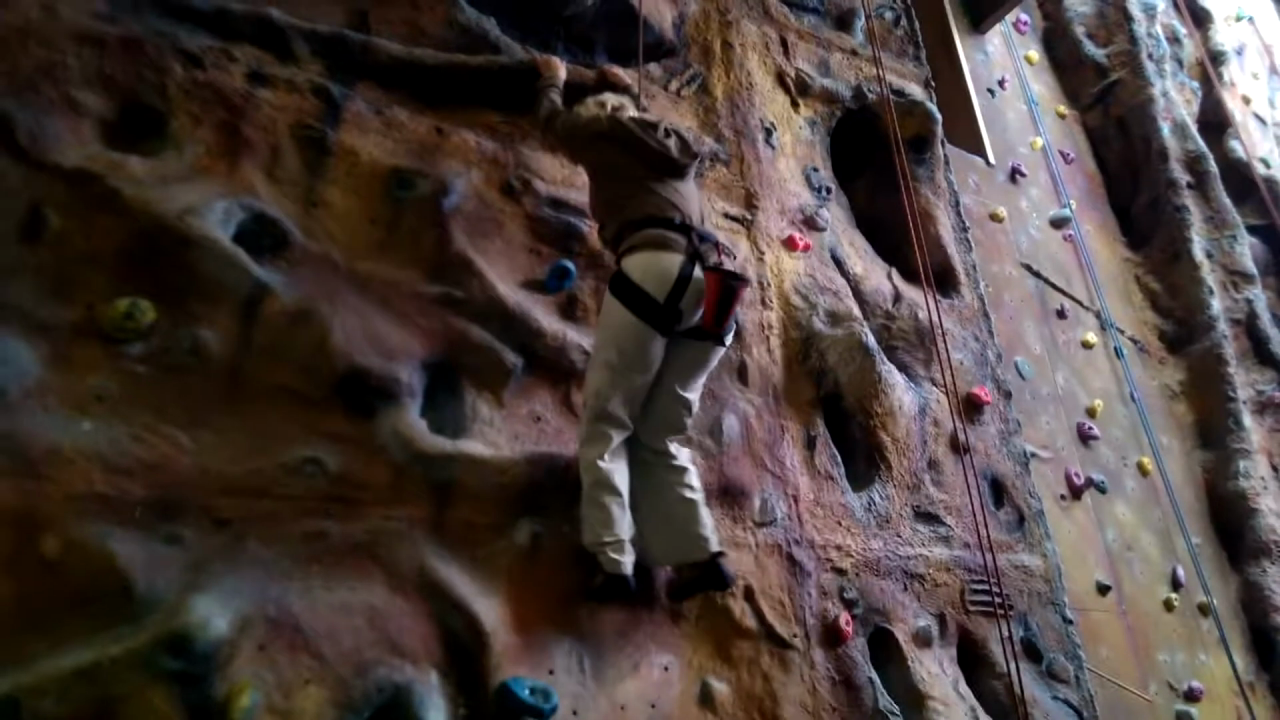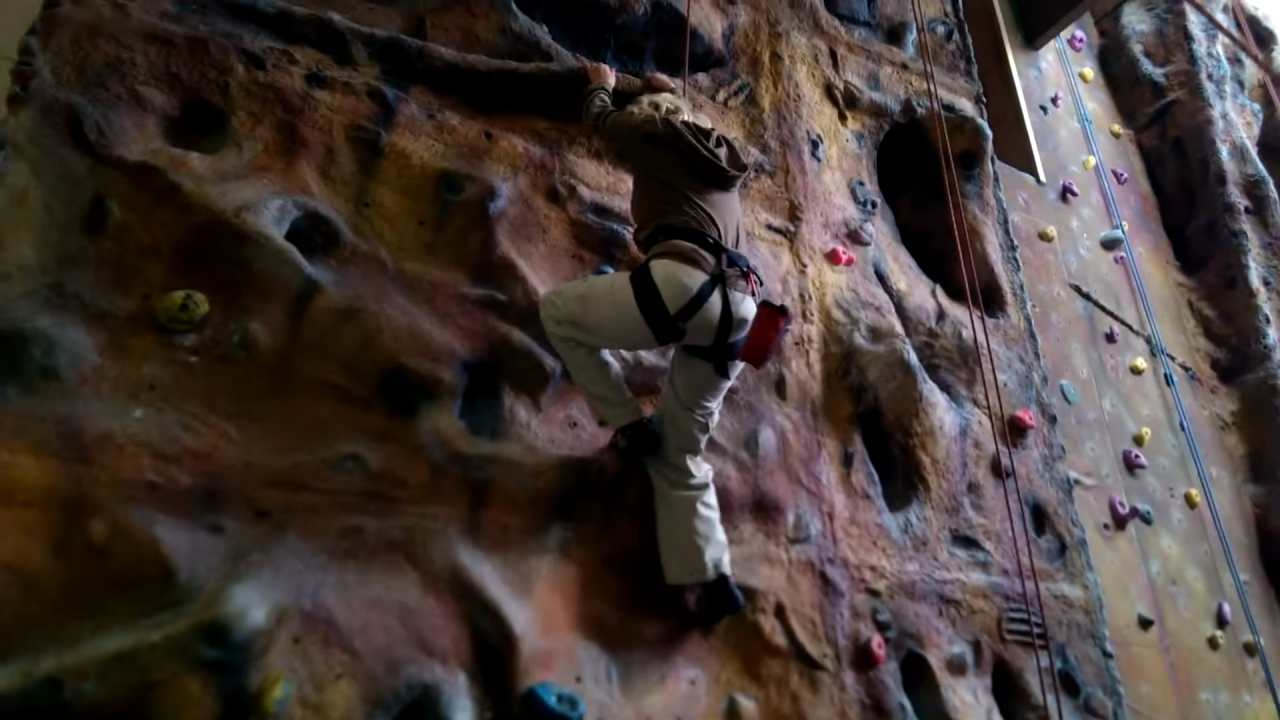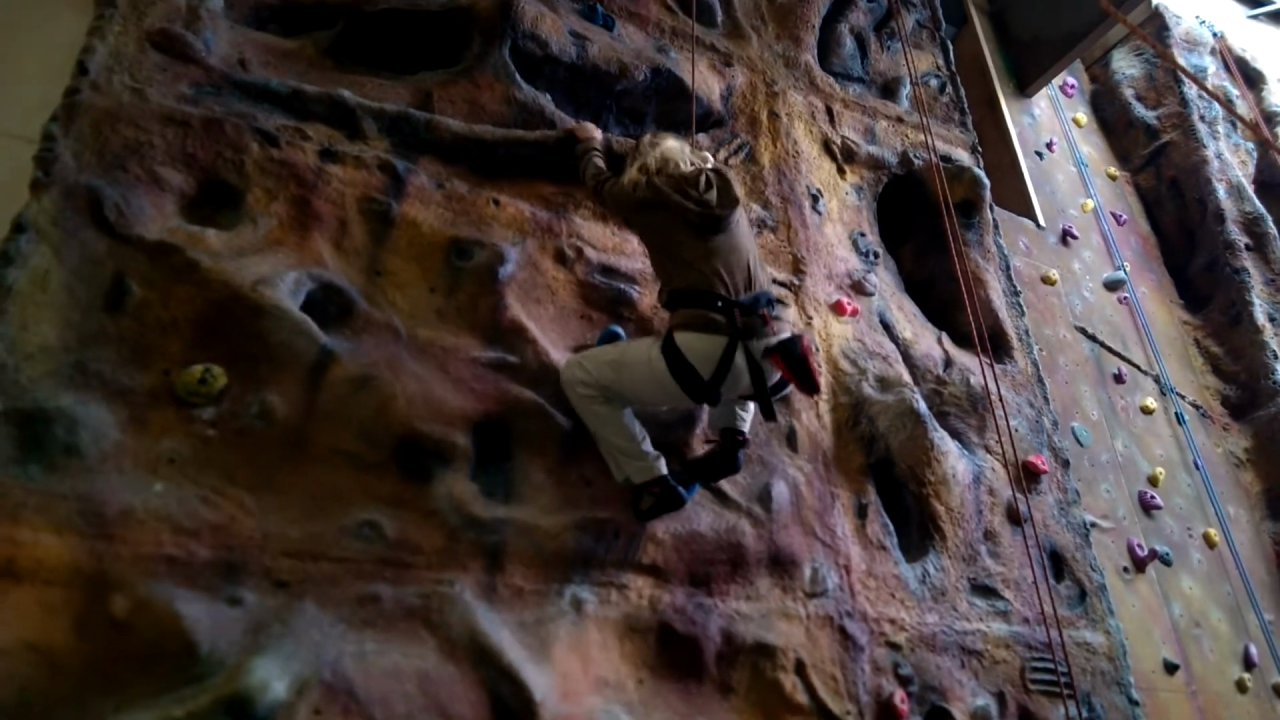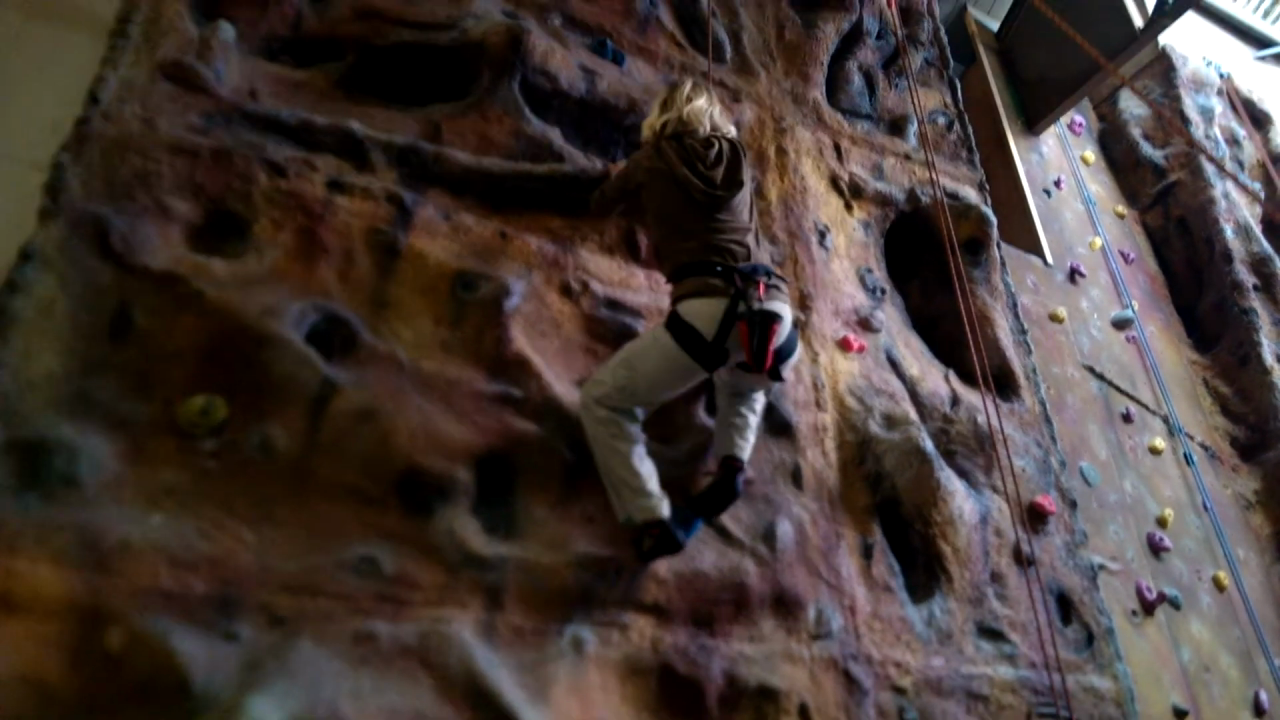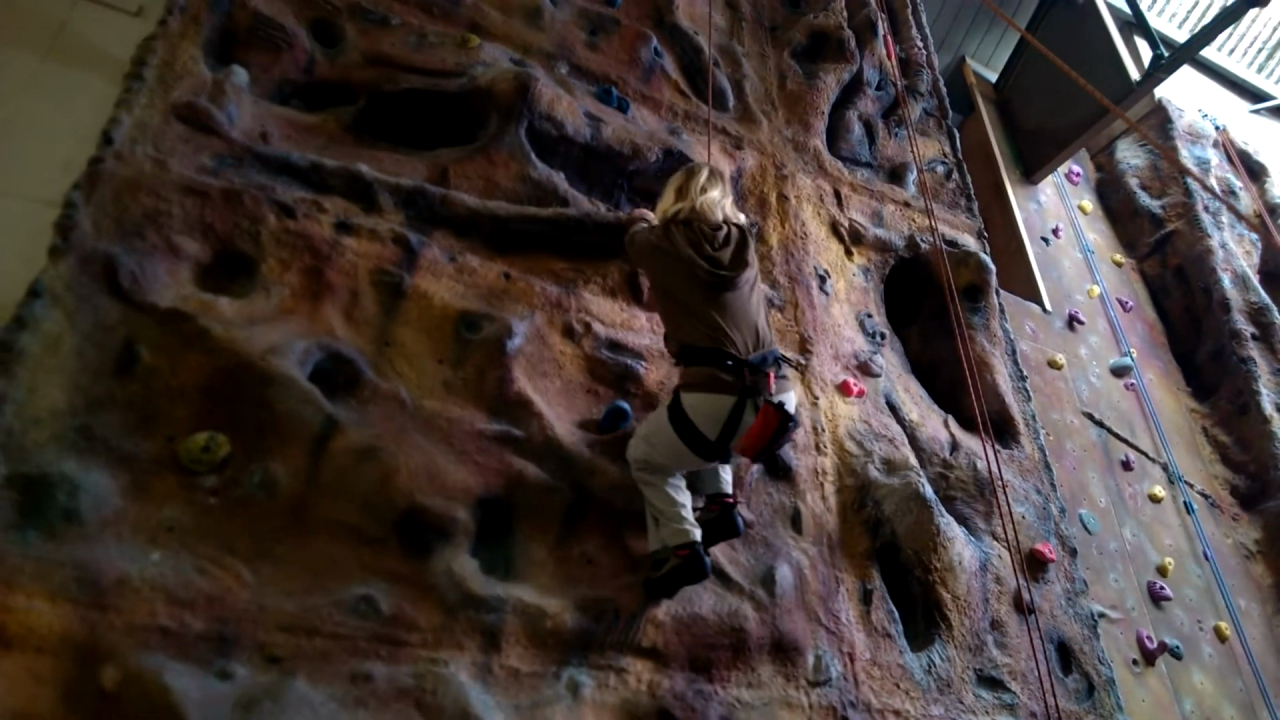
dt=1s
person 1, frame 1
left shoulder: (603, 133)
right shoulder: (674, 145)
left elbow: (552, 119)
left wrist: (552, 79)
right wrist: (627, 90)
left hip: (656, 271)
right hip: (713, 281)
left knee: (605, 425)
right knee: (661, 436)
left ankle: (613, 565)
right ankle: (702, 557)
person 1, frame 2
left shoulder: (653, 133)
right shoulder: (723, 157)
left elbow: (599, 117)
left wrist: (601, 83)
right wrist: (674, 96)
left hip: (679, 284)
right hip: (734, 309)
left knee: (558, 310)
right knee: (679, 454)
left ankle: (629, 423)
right ankle: (712, 578)
person 1, frame 3
left shoulder: (643, 195)
right shoulder: (723, 189)
left elbow: (598, 181)
left wrist: (590, 143)
left hip: (705, 353)
right hip: (771, 357)
left knee: (580, 375)
left ankle: (654, 481)
right ankle: (731, 438)
person 1, frame 4
left shoulder: (652, 161)
right shoulder: (736, 160)
left elbow: (602, 205)
left wrist: (623, 180)
left hip: (708, 313)
right hip: (773, 315)
left knee: (602, 401)
right knee: (743, 381)
left ankle: (653, 520)
right ankle: (731, 467)
person 1, frame 5
left shoulder: (661, 242)
right shoulder: (741, 241)
left elbow: (636, 239)
left wrist: (642, 220)
left hip: (716, 401)
right hip: (777, 403)
left knee: (645, 458)
right knee: (697, 415)
left ankle: (683, 547)
right ankle: (720, 502)
